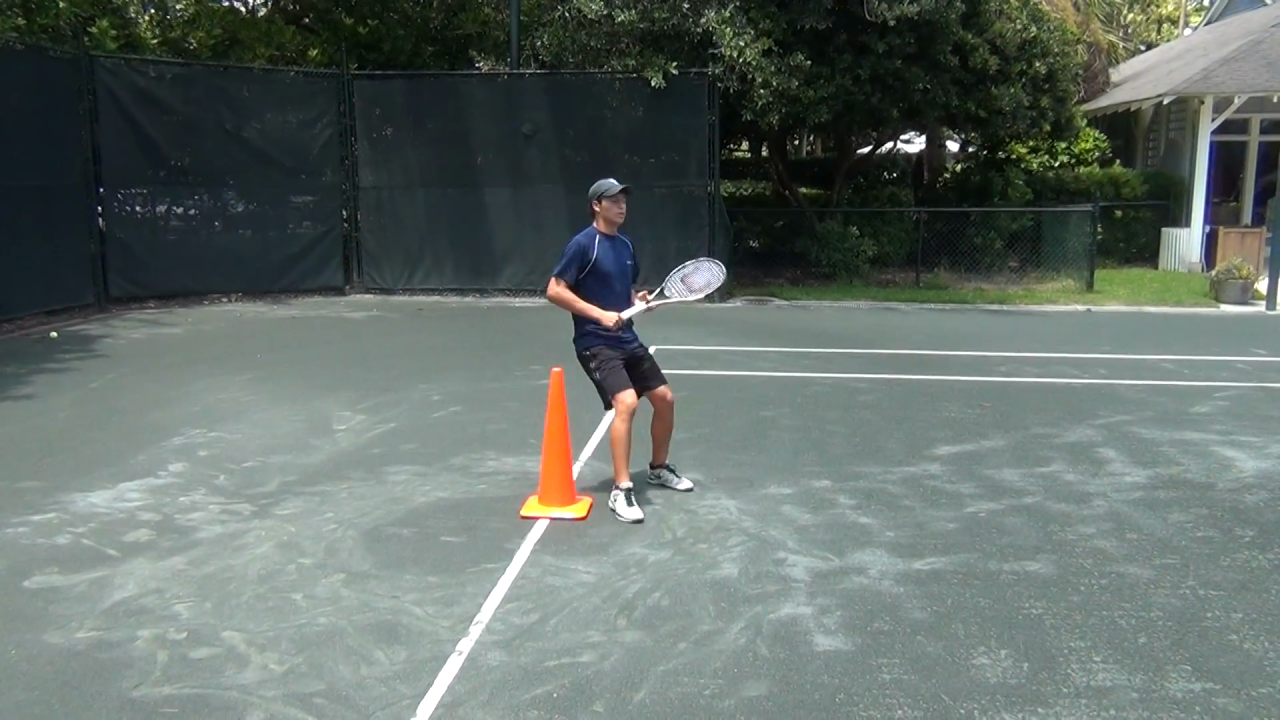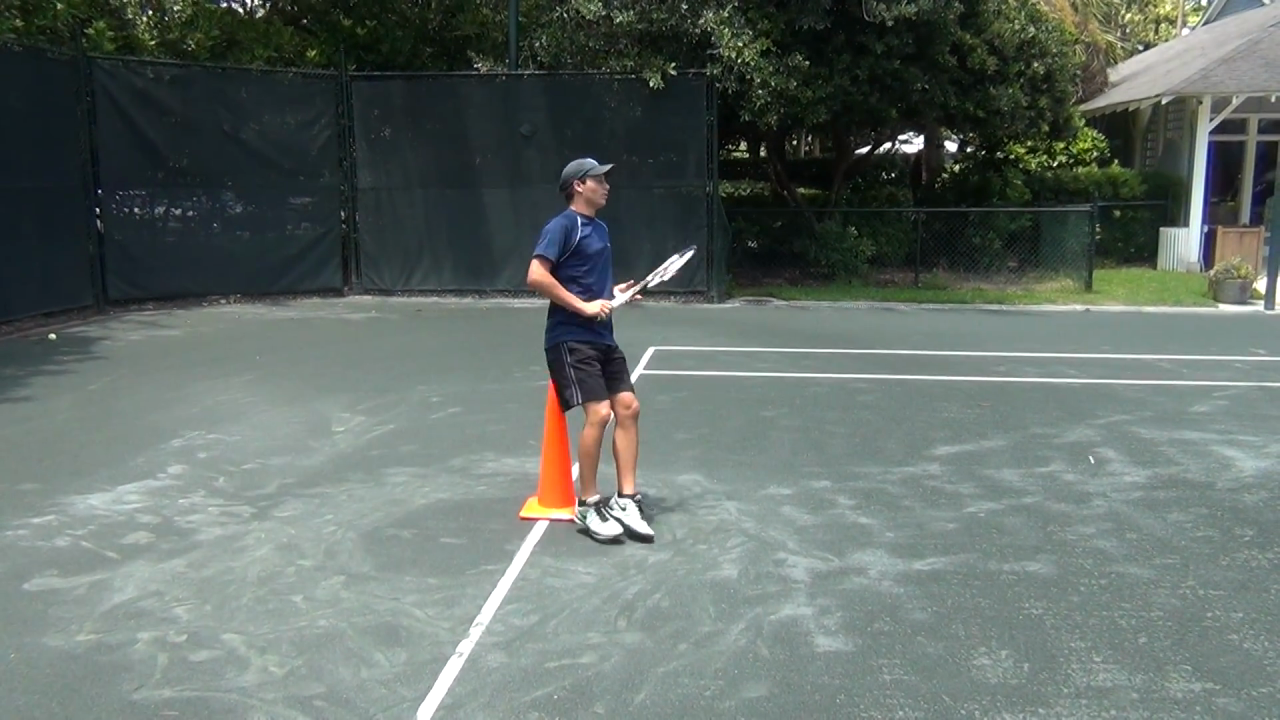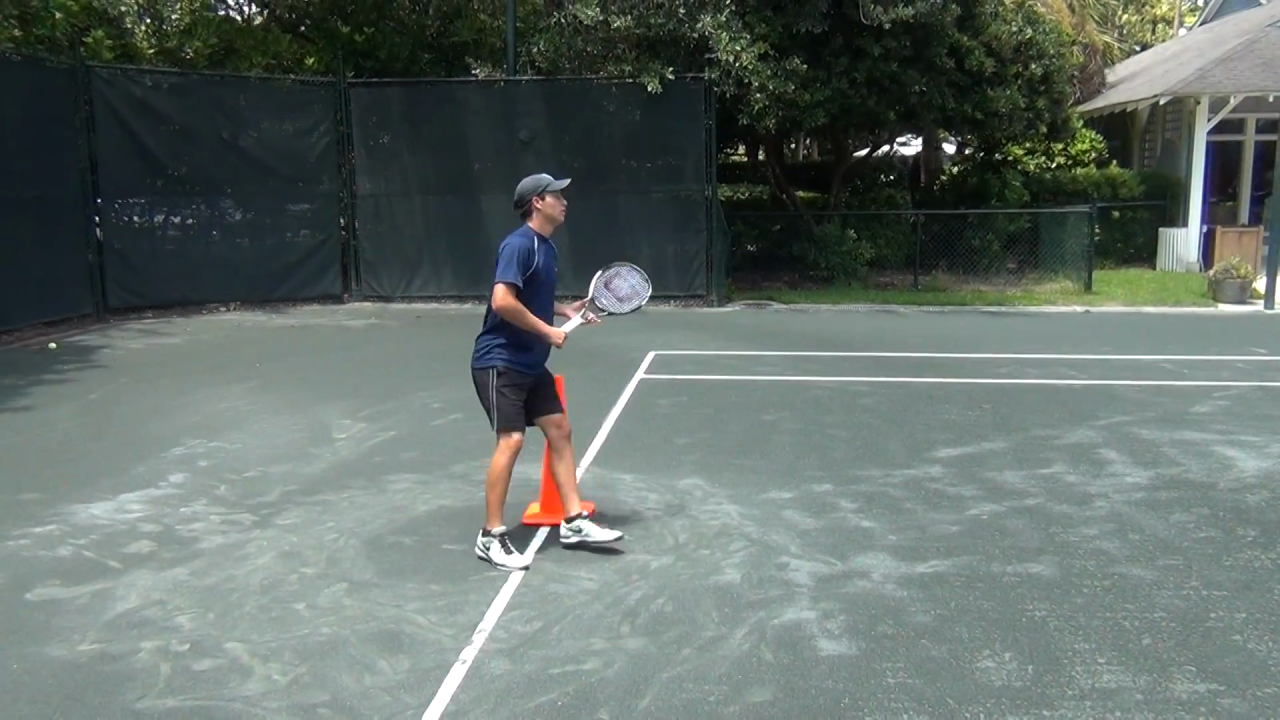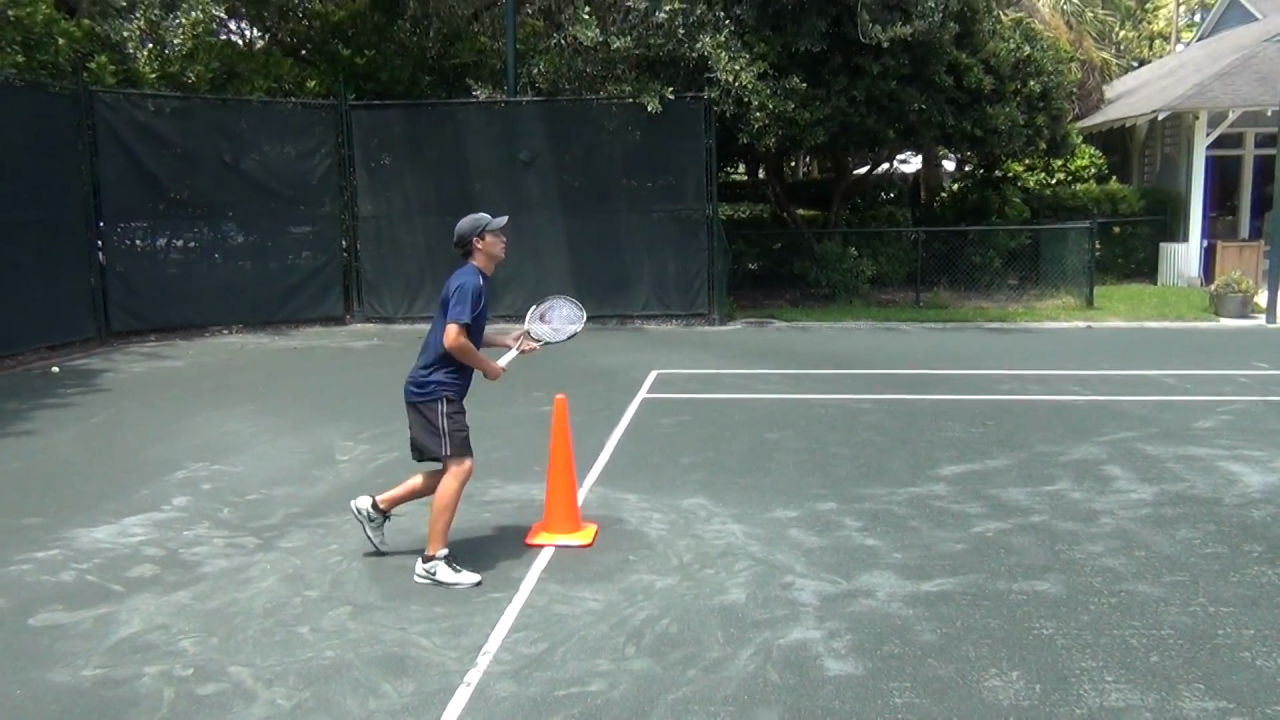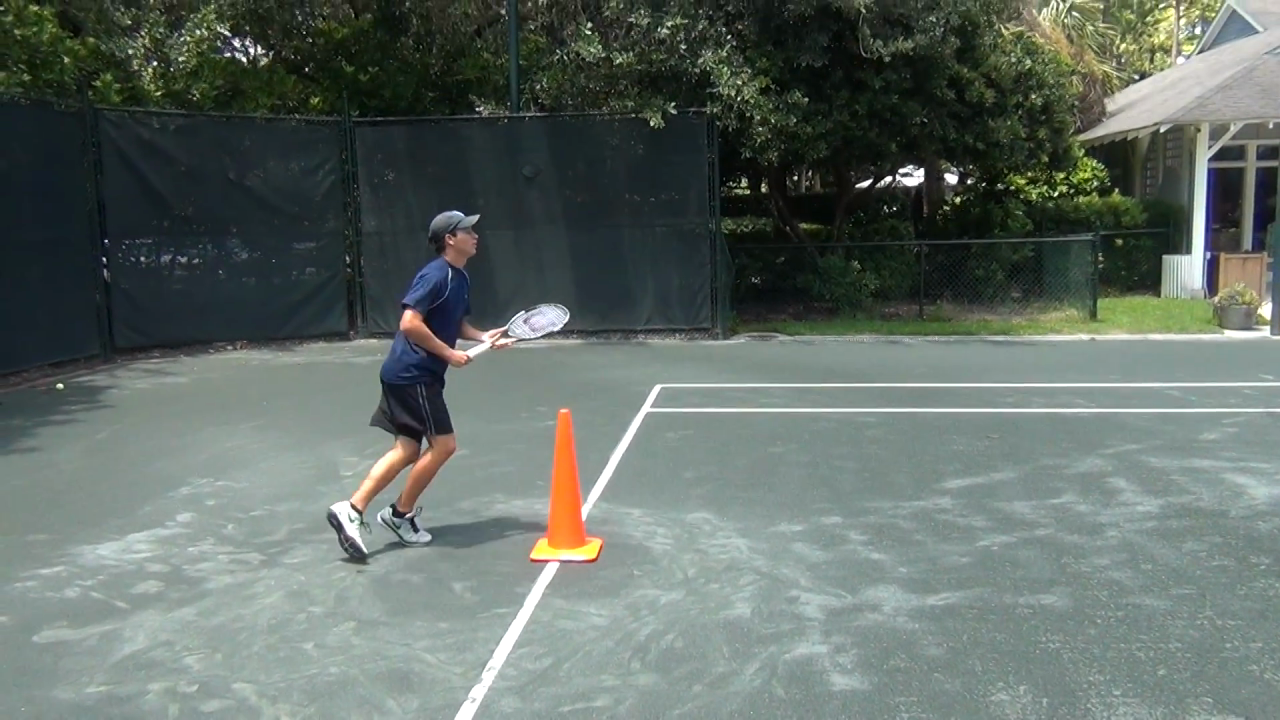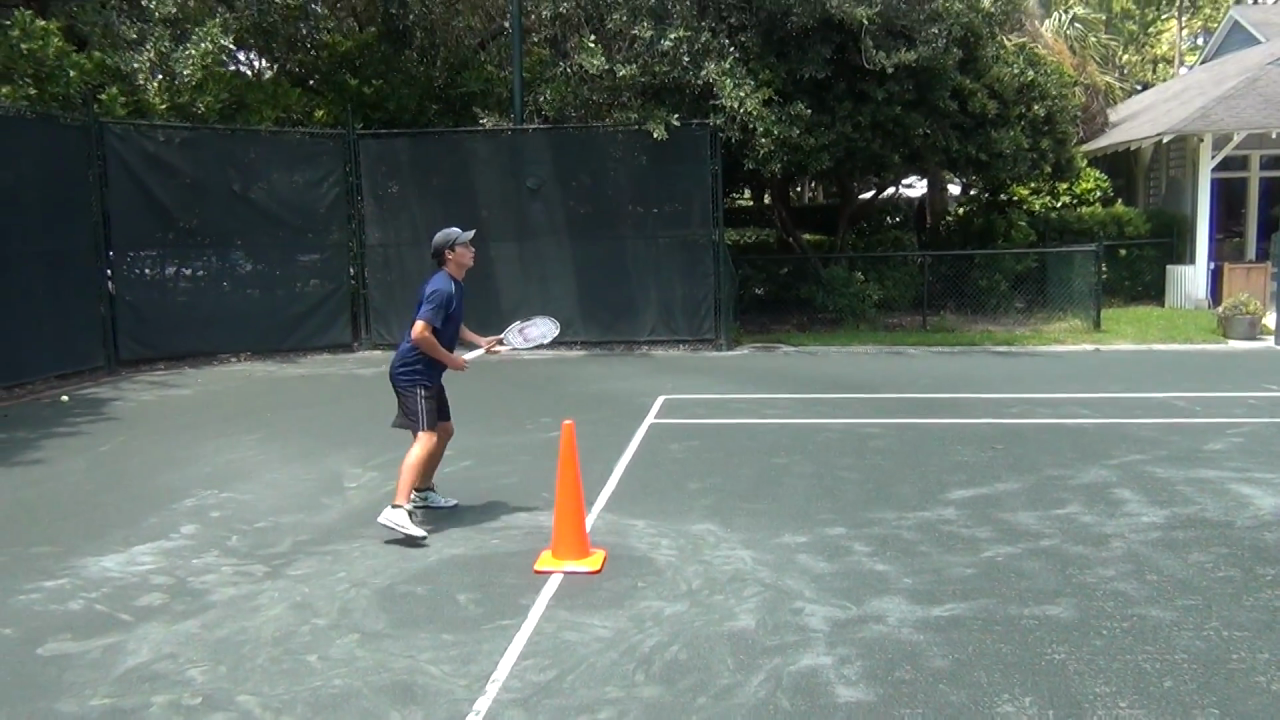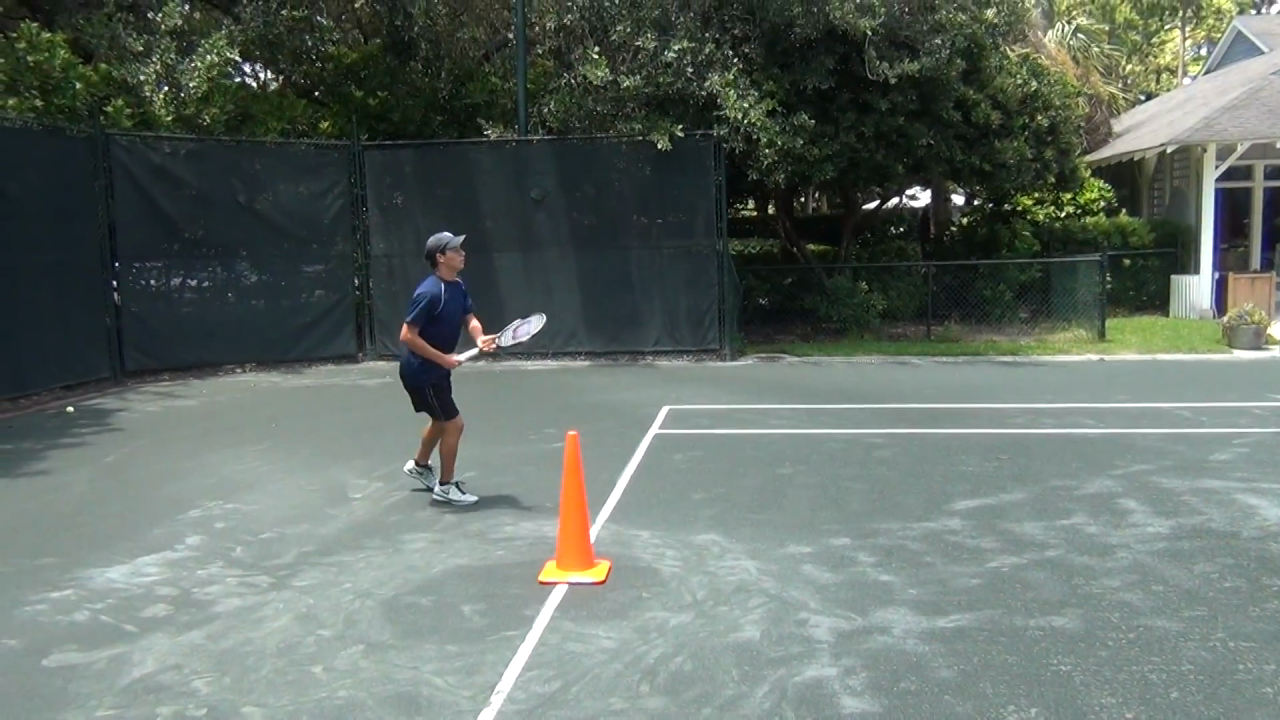
dt=0.3s
person 1, frame 1
left shoulder: (626, 245)
right shoulder: (582, 244)
right elbow: (555, 290)
left wrist: (637, 299)
right wrist: (599, 314)
left hip: (627, 340)
right hip: (596, 343)
left knee: (664, 398)
right knee: (626, 404)
left ankle: (659, 467)
right ankle: (620, 490)
person 1, frame 2
left shoulder: (600, 228)
right shoulder: (561, 227)
right elbow: (536, 276)
left wrist: (615, 291)
right wrist: (582, 306)
left hip: (602, 337)
right hip: (570, 338)
left knee: (629, 409)
right knee: (599, 414)
left ankle: (625, 500)
right ankle: (588, 504)
person 1, frame 3
left shoulder: (547, 245)
right shoulder: (518, 245)
right elbow: (502, 302)
left wrist: (569, 310)
right wrist: (548, 332)
left hip: (530, 363)
right hip: (499, 360)
left knee: (560, 431)
right knee: (512, 441)
left ankle: (575, 520)
right ankle: (491, 535)
person 1, frame 4
left shoulder: (476, 281)
right shoulder: (469, 282)
right elbow: (452, 341)
left wrist: (506, 341)
right wrist: (487, 367)
left hip: (441, 389)
right hip: (435, 389)
left knee: (453, 470)
right knee: (459, 467)
left ankle: (375, 506)
right ankle: (433, 559)
person 1, frame 5
left shoulder: (460, 277)
right shoulder: (435, 274)
left elbow: (457, 325)
right elbow: (409, 323)
left wrist: (485, 337)
right wrist: (449, 354)
left hip: (406, 373)
right hip: (413, 374)
left knee: (406, 449)
right knee: (443, 445)
left ankle: (351, 511)
right ankle: (400, 514)
person 1, frame 6
left shoulder: (455, 286)
right shoulder: (441, 288)
left elbow: (453, 327)
right elbow: (419, 334)
left wrist: (481, 341)
right wrist: (450, 360)
left hip: (425, 373)
right hip: (414, 374)
left knee: (445, 431)
right knee: (427, 438)
left ankle: (422, 490)
right ankle: (398, 509)
person 1, frame 7
left shoulder: (459, 287)
right shoulder: (428, 293)
left elbow: (470, 318)
right elbow: (406, 336)
left wrist: (481, 338)
right wrist: (444, 358)
left hip: (437, 368)
right hip: (422, 371)
left knee: (442, 420)
right knee: (455, 424)
left ankle: (419, 465)
right ankle: (446, 485)
